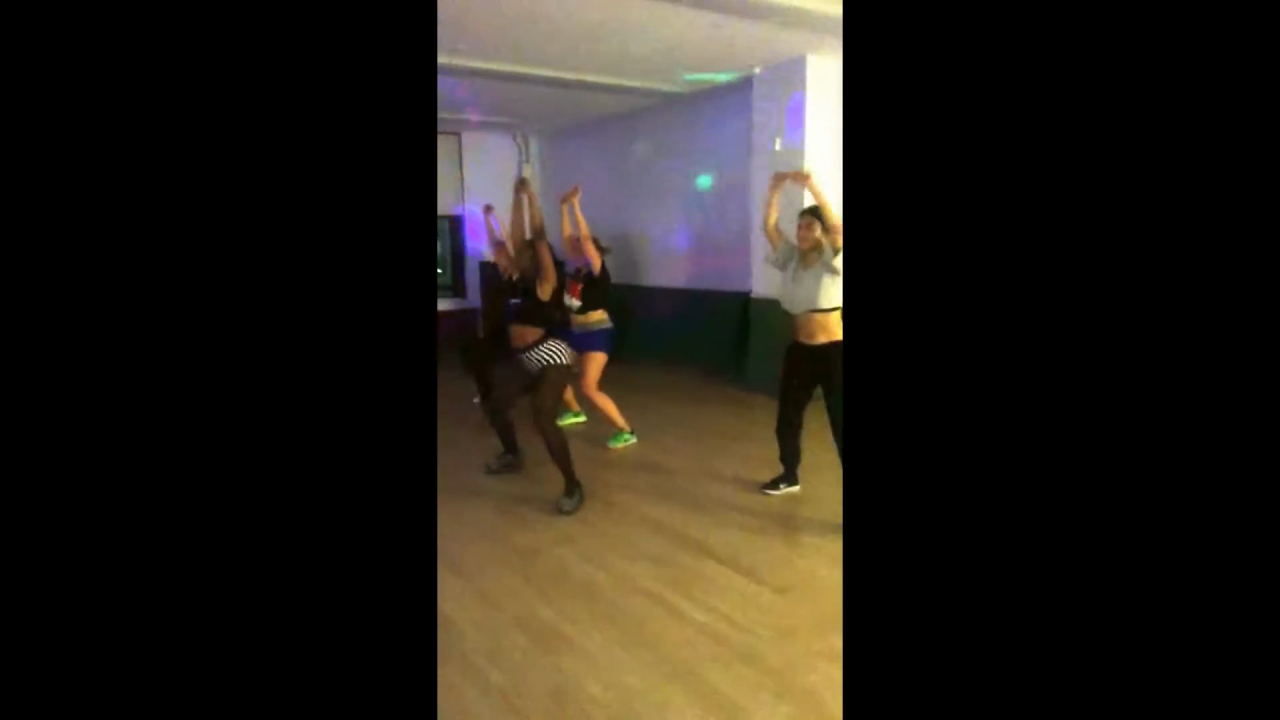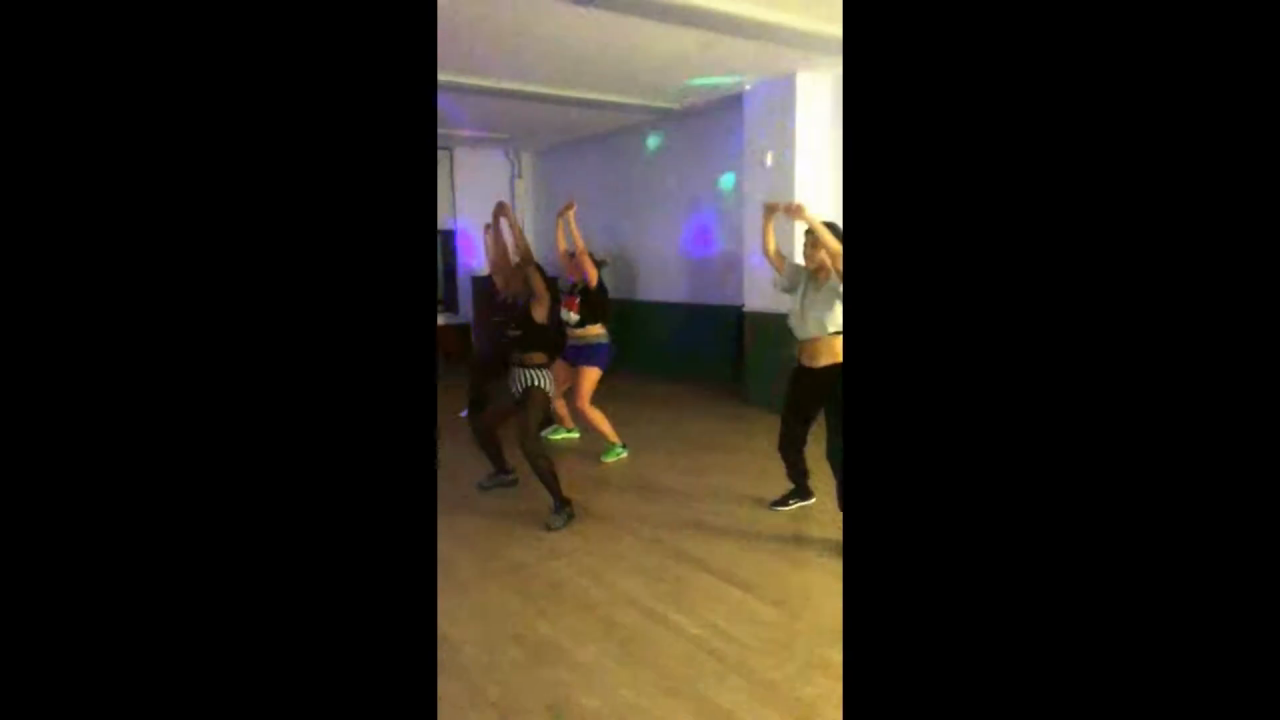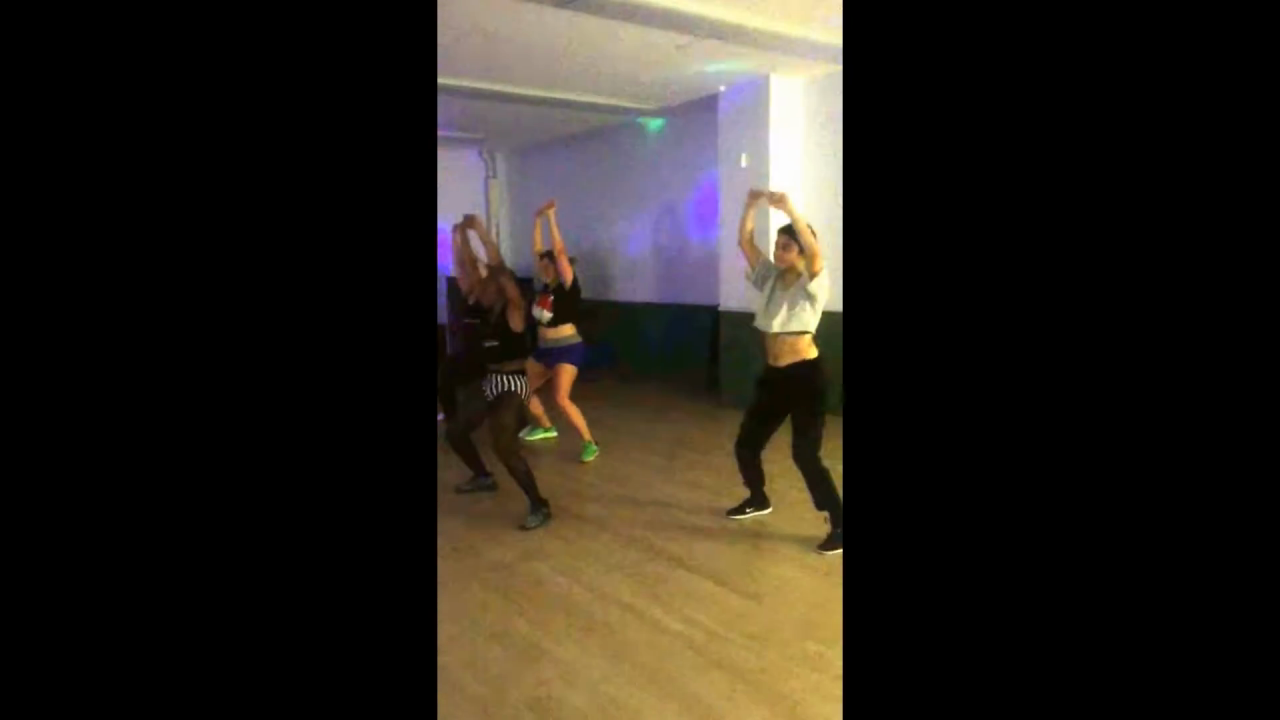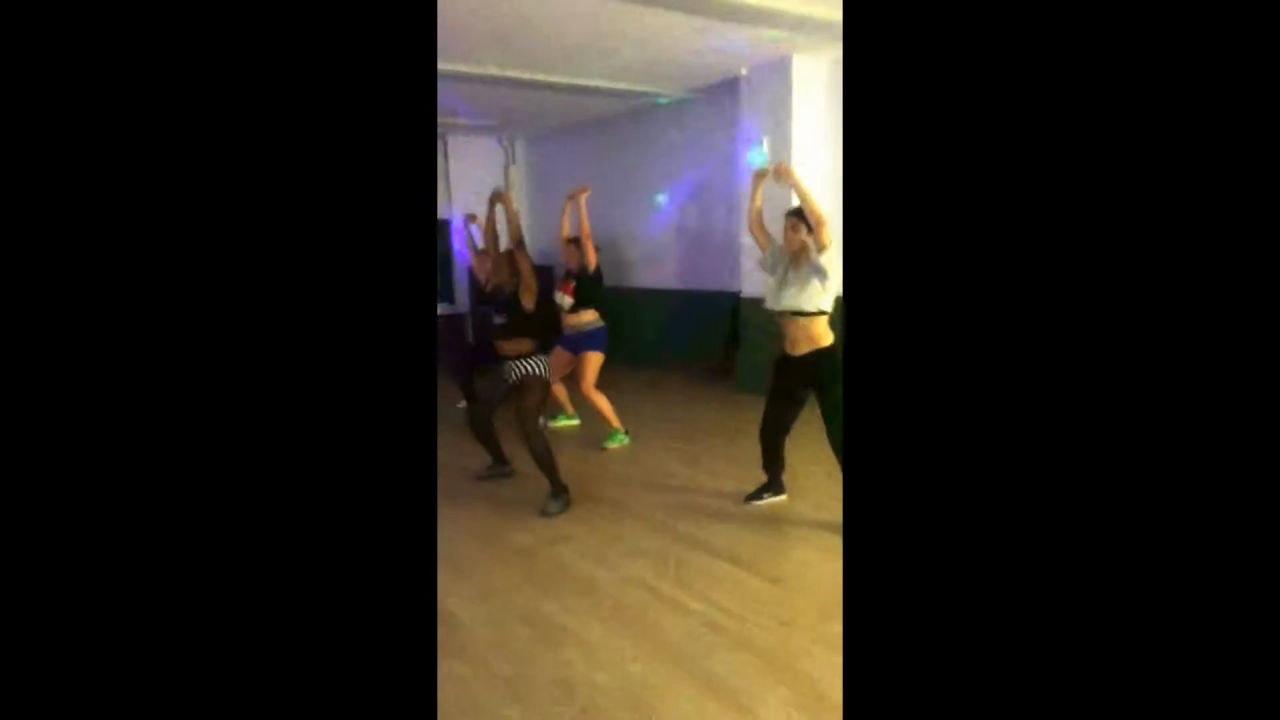
dt=0.4s
person 1, frame 1
left shoulder: (834, 259)
right shoulder: (792, 257)
left elbow: (836, 228)
right elbow: (770, 227)
left wrist: (812, 187)
right wrist: (775, 190)
left hip: (832, 352)
right hip: (800, 351)
left knee: (840, 426)
right knee: (787, 417)
right ankle: (790, 475)
person 1, frame 2
left shoulder: (839, 282)
right shoulder: (801, 278)
left elbow: (838, 253)
right elbow: (770, 253)
left wrist: (808, 218)
right wrist: (769, 218)
left hip: (835, 374)
right hip: (805, 373)
left knee: (837, 451)
right knee: (789, 439)
right ankle: (801, 490)
person 1, frame 3
left shoulder: (811, 283)
right shoulder: (770, 277)
left elbow: (814, 252)
right elbow: (744, 241)
left wrist: (789, 209)
right wrist: (752, 204)
left hip: (805, 374)
right hip: (774, 375)
left knee: (804, 453)
right knee: (746, 443)
left ankle: (839, 525)
right ankle: (758, 498)
person 1, frame 4
left shoulder: (820, 263)
right shoulder: (780, 261)
left elbow: (820, 223)
right elbow: (755, 226)
left wrist: (793, 183)
right wrist: (758, 185)
left hip: (821, 358)
right hip: (790, 361)
left knee: (837, 435)
right knee: (771, 429)
right ankle: (774, 484)
person 2, frame 1
left shoulder: (545, 281)
right shoulder: (522, 279)
left elbow: (539, 237)
right elbow: (516, 237)
left wrist: (530, 194)
right wrist: (517, 197)
left hip: (549, 356)
right hip: (525, 358)
left knee: (544, 420)
right knee: (496, 404)
left ankle: (573, 488)
right ankle: (511, 454)
person 2, frame 2
left shoulder: (540, 302)
right shoulder: (517, 302)
left elbow: (527, 262)
right elbow: (502, 262)
left wrist: (511, 219)
right wrist: (497, 225)
left hip: (537, 379)
right hip: (517, 379)
left knee: (529, 443)
right knee: (481, 424)
left ankle: (562, 505)
right ankle: (504, 473)
person 2, frame 3
left shoulder: (514, 310)
right shoulder: (488, 311)
left elbow: (500, 270)
left wrist: (481, 231)
right wrist: (464, 234)
left hip: (512, 385)
right hip: (490, 384)
left knee: (503, 446)
right knee: (455, 431)
left ankle: (539, 505)
right ankle: (483, 477)
person 2, frame 4
left shoulder: (526, 291)
right shoulder: (498, 289)
left elbow: (519, 248)
right elbow: (491, 245)
left wrist: (507, 206)
right wrist: (491, 208)
left hip: (530, 367)
right hip: (506, 368)
left knee: (527, 426)
right knee: (477, 415)
left ankle: (559, 491)
right ankle: (501, 464)
person 3, frame 1
left shoulder: (598, 273)
right shoulder: (578, 271)
left elbow: (585, 239)
right elbow: (568, 237)
left wrist: (575, 205)
right wrist: (564, 207)
left hip: (598, 334)
right hip: (577, 333)
left knee: (589, 388)
left ankle: (626, 431)
right ankle: (575, 412)
person 3, frame 2
left shoulder: (595, 288)
right shoulder: (574, 286)
left elbow: (582, 253)
right elbow: (563, 252)
left wrist: (571, 219)
right wrist: (560, 221)
left hip: (594, 349)
right hip: (573, 348)
left knee: (581, 403)
left ankle: (618, 445)
right ankle: (568, 428)
person 3, frame 3
left shoulder: (568, 287)
right shoulder: (546, 286)
left elbow: (560, 252)
right elbow: (538, 251)
left wrist: (551, 217)
right wrist: (538, 220)
left hip: (568, 348)
right hip: (545, 349)
left knee: (561, 398)
left ankle: (590, 443)
right ankle: (546, 427)
person 3, frame 4
left shoulder: (591, 274)
right shoulder: (569, 273)
left elbow: (586, 237)
right elbow: (565, 236)
left wrist: (582, 202)
right wrist: (568, 205)
left hip: (591, 334)
right hip: (569, 336)
left knee: (586, 387)
right knee: (548, 376)
left ankle: (620, 431)
right ankle: (570, 415)
person 4, frame 1
left shoulder: (519, 274)
right shoulder: (504, 274)
left elbow: (508, 245)
right elbow: (494, 243)
left wrist: (493, 217)
right wrist: (487, 217)
right hip: (501, 330)
right knee: (475, 351)
right ankle: (486, 394)
person 4, frame 2
right shoulder: (499, 293)
left elbow: (505, 261)
right elbow: (492, 260)
left wrist: (493, 234)
right wrist: (488, 235)
left hip: (511, 350)
right hip: (499, 348)
right ankle: (476, 408)
person 4, frame 3
right shoulder: (468, 296)
left elbow: (474, 263)
right elbow: (460, 262)
left wrist: (463, 236)
right wrist: (456, 236)
left hip: (482, 354)
right hip: (467, 353)
right ankle: (451, 414)
person 4, frame 4
right shoulder: (483, 285)
left elbow: (491, 250)
right elbow: (472, 252)
left wrist: (478, 225)
right wrist: (467, 226)
right hip: (485, 343)
right knee: (462, 366)
right ankle: (472, 400)
